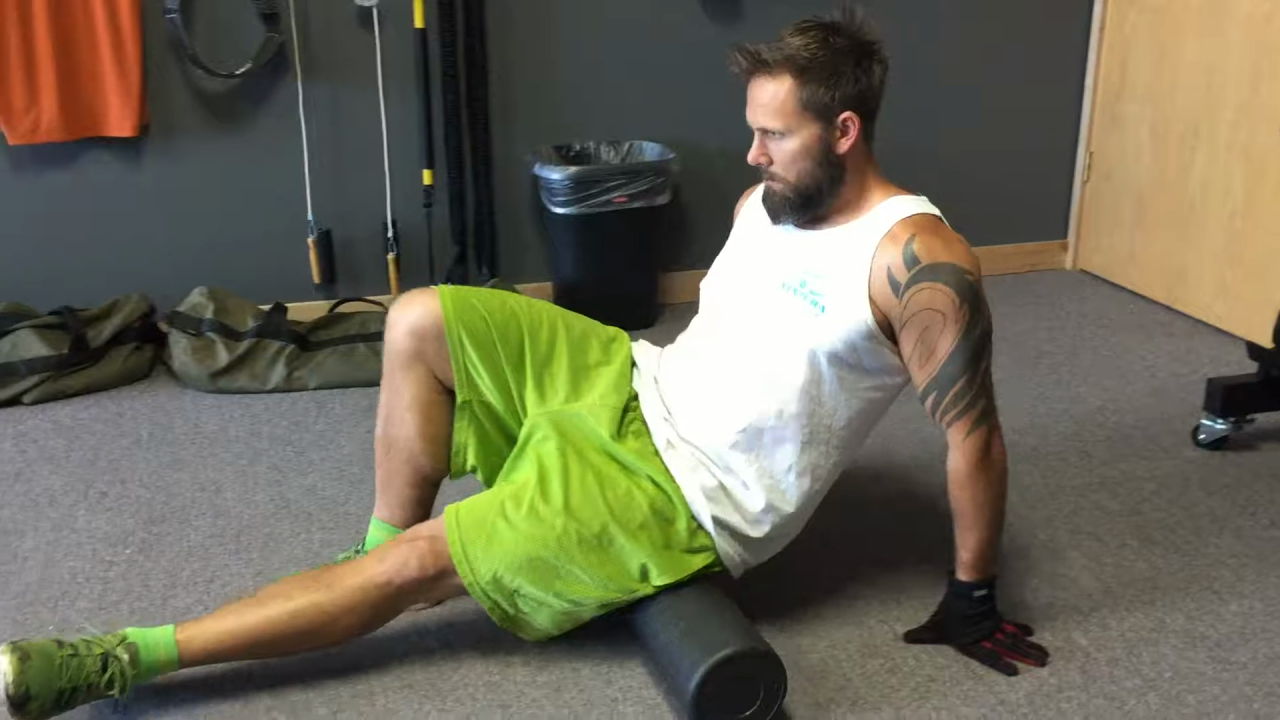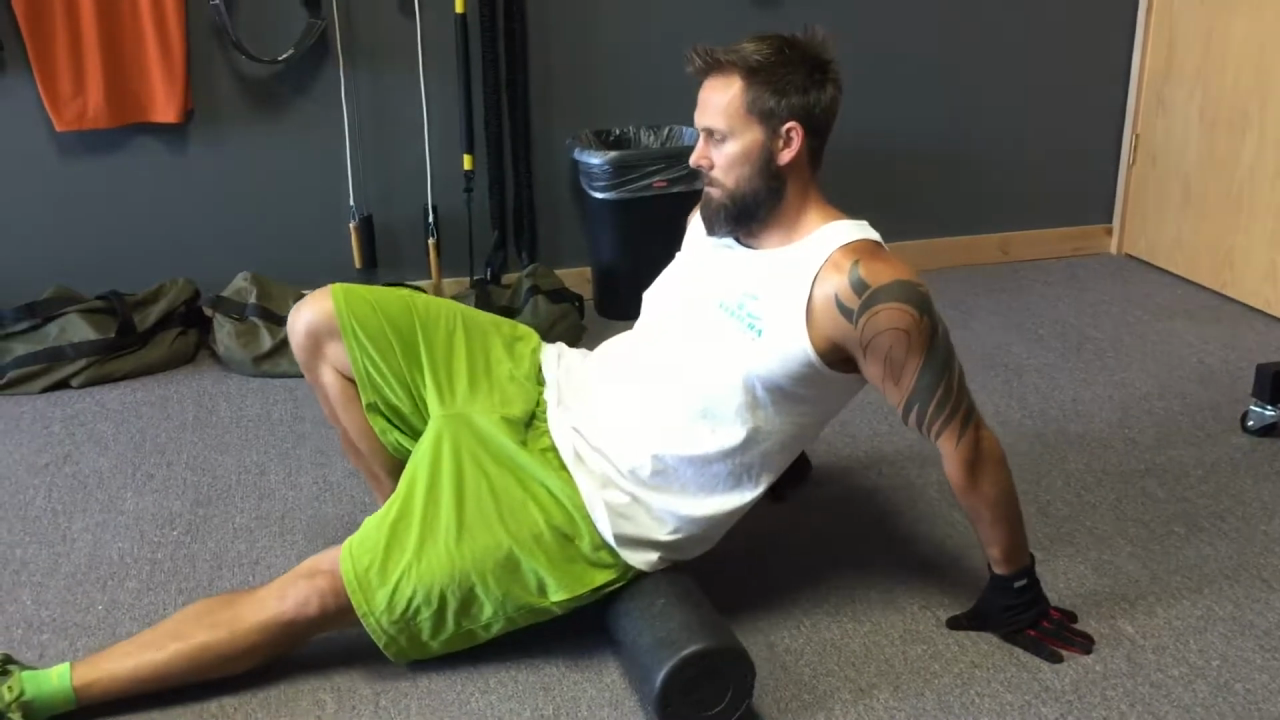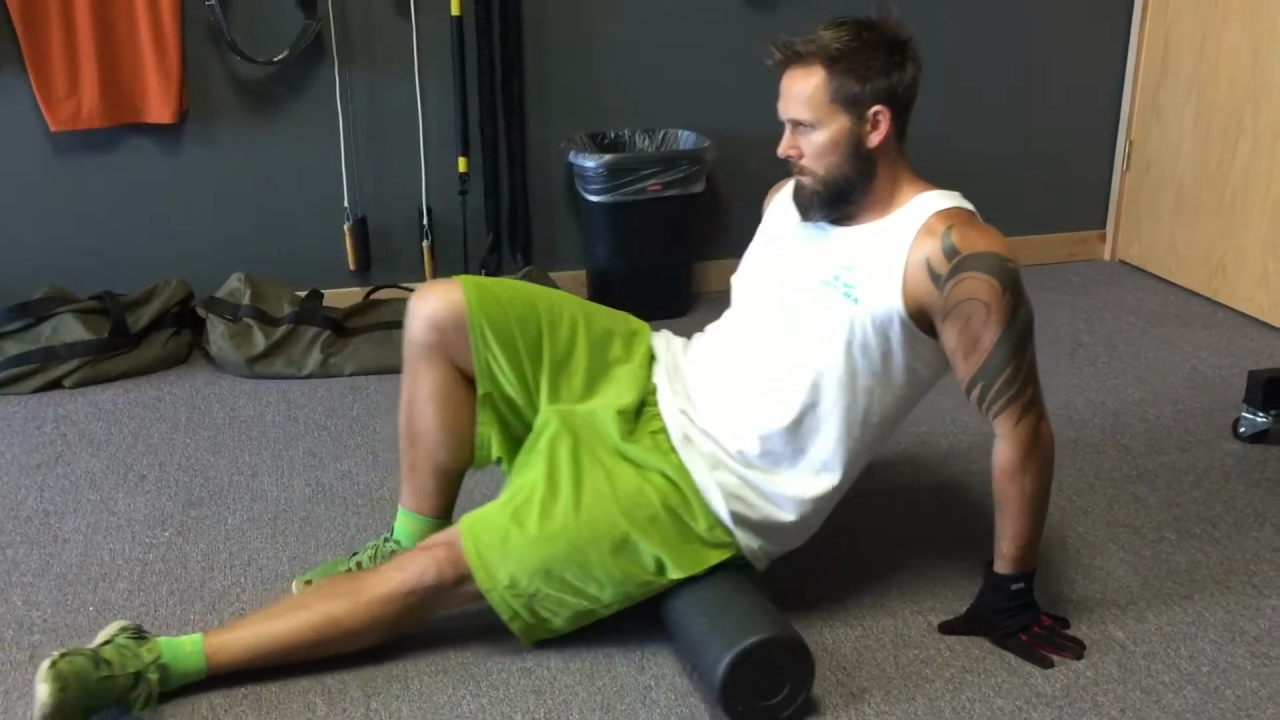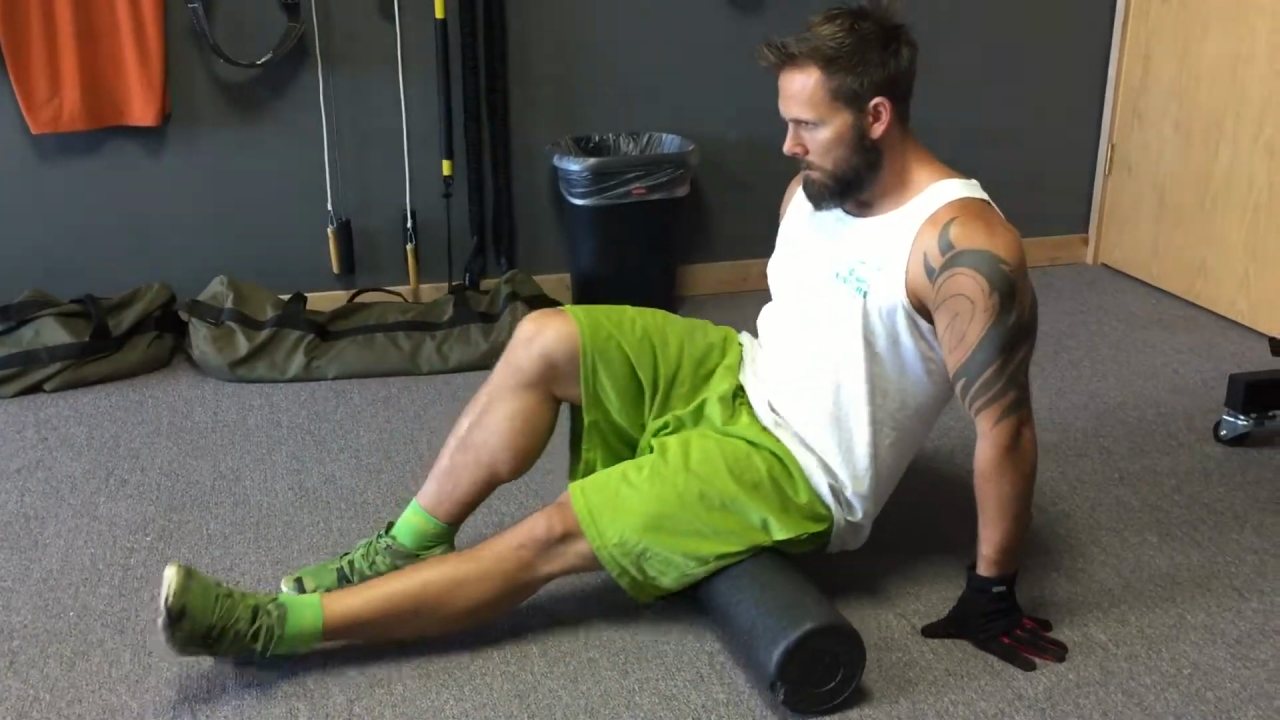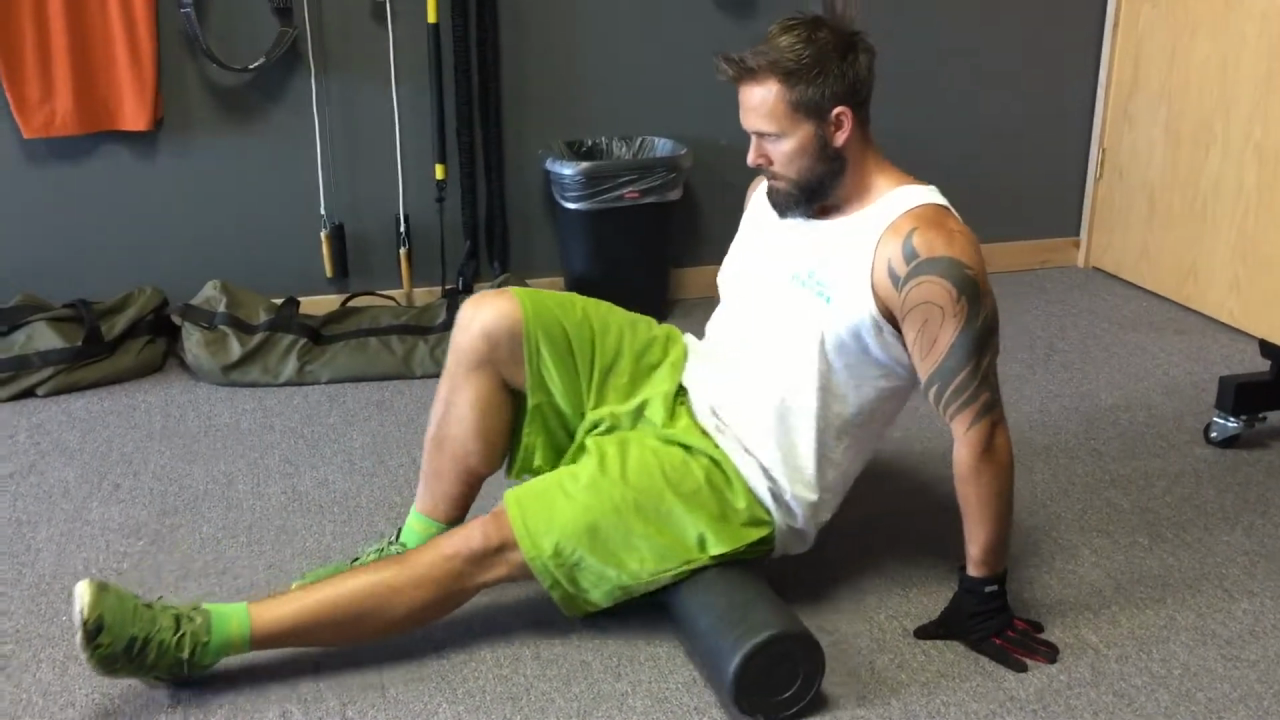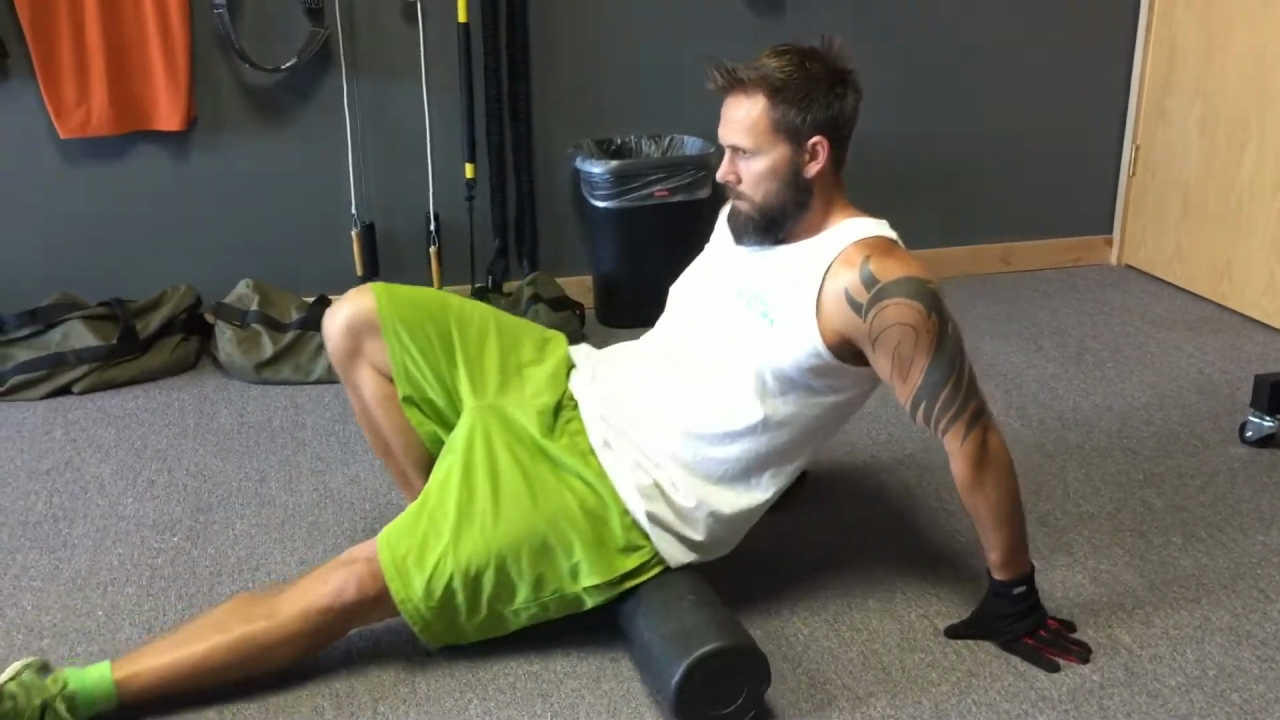
dt=0.7s
person 1, frame 1
left shoulder: (916, 258)
right shoulder: (769, 202)
left elbow: (972, 436)
left wrist: (972, 602)
left hip: (682, 499)
right hip: (635, 391)
left knee: (420, 565)
right knee: (424, 322)
right ankle: (374, 550)
person 1, frame 2
left shoulder: (856, 286)
right shoulder: (722, 213)
left elbow: (962, 440)
left wrist: (1013, 589)
left hip: (589, 502)
right hip: (551, 390)
left knee: (315, 592)
right knee: (322, 322)
right ankle: (411, 532)
person 1, frame 3
left shoulder: (946, 252)
right shoulder: (796, 198)
left elbow: (1020, 424)
left wrist: (1009, 591)
left hip: (696, 489)
right hip: (657, 381)
left knee: (442, 573)
right knee: (441, 314)
right ankle: (413, 532)
person 1, frame 4
left shoulder: (961, 243)
right shoulder: (814, 187)
left elbow: (1004, 426)
left wrist: (992, 595)
left hip: (800, 473)
right hip: (741, 381)
left knee: (553, 538)
right knee: (546, 342)
left ankle: (283, 624)
right ankle: (407, 547)
person 1, frame 5
left shoulder: (919, 248)
right shoulder: (778, 186)
left elbow: (977, 427)
left wrist: (983, 595)
left hip: (739, 479)
right hip: (685, 383)
left knee: (485, 548)
right knee: (492, 321)
left ankle: (203, 637)
right ankle: (412, 545)
person 1, frame 6
left shoulder: (869, 282)
right shoulder: (754, 215)
left elbow: (971, 438)
left wrist: (1012, 597)
left hip: (620, 502)
right hip: (573, 390)
left knee: (351, 586)
right knee: (358, 321)
right ankle: (445, 530)
